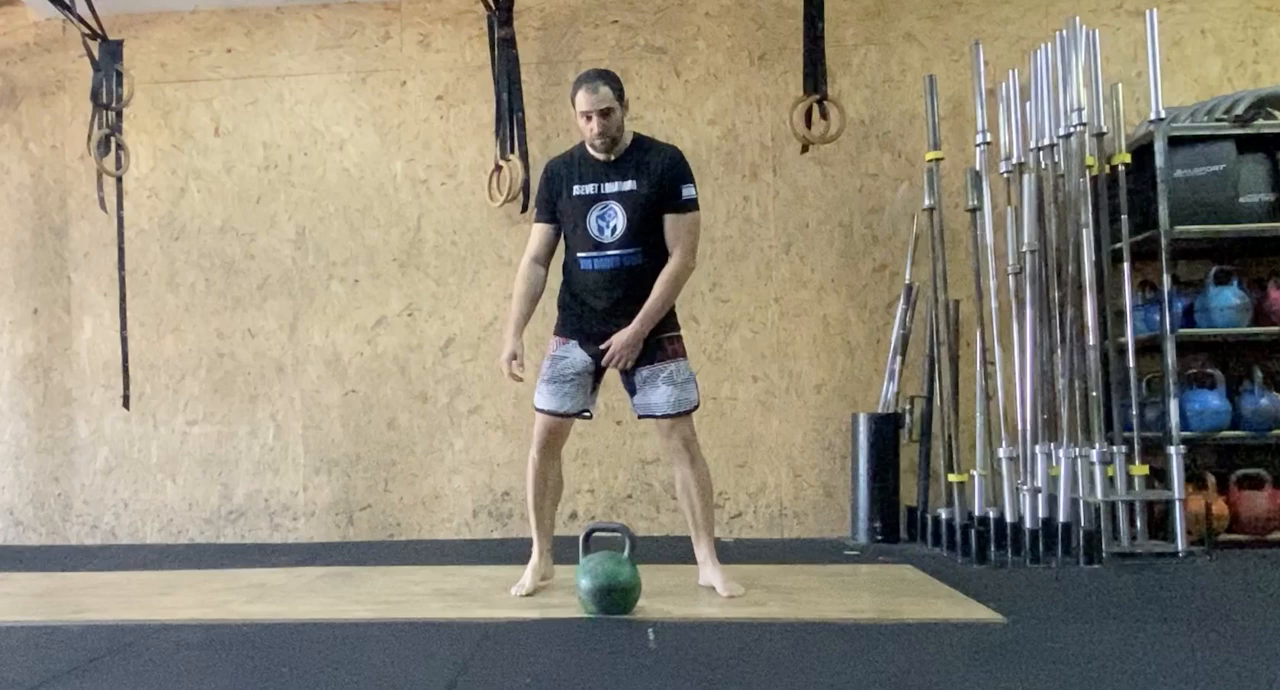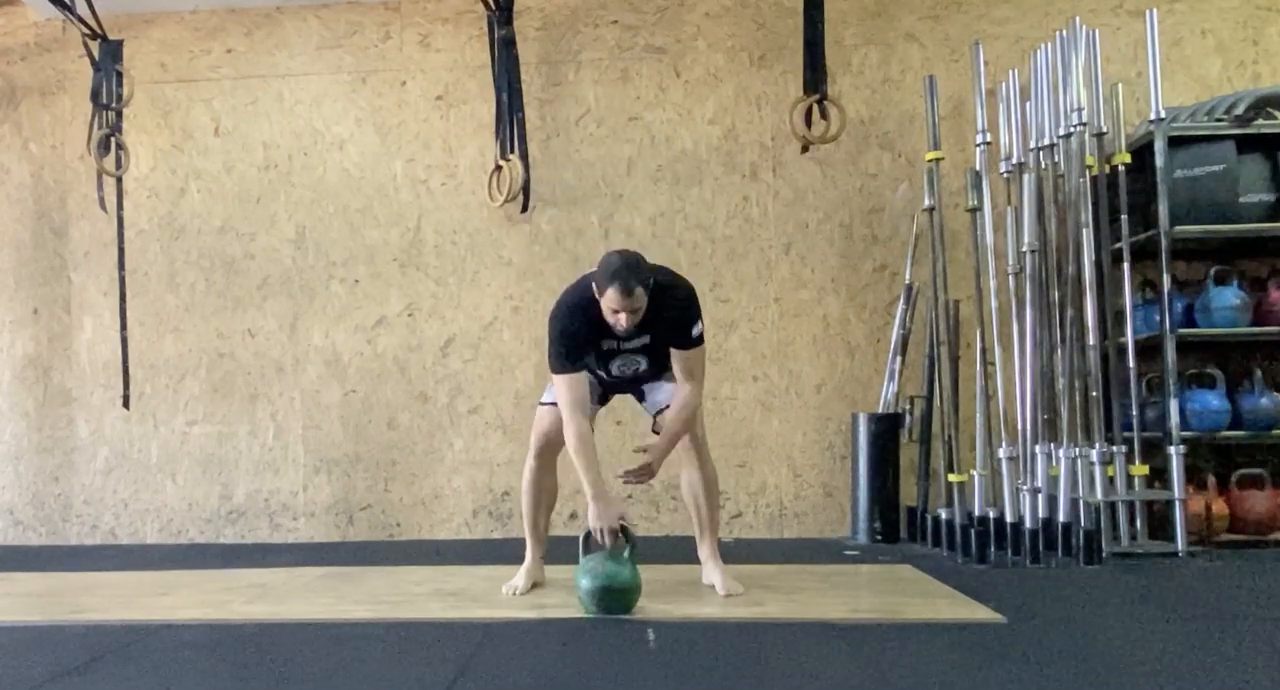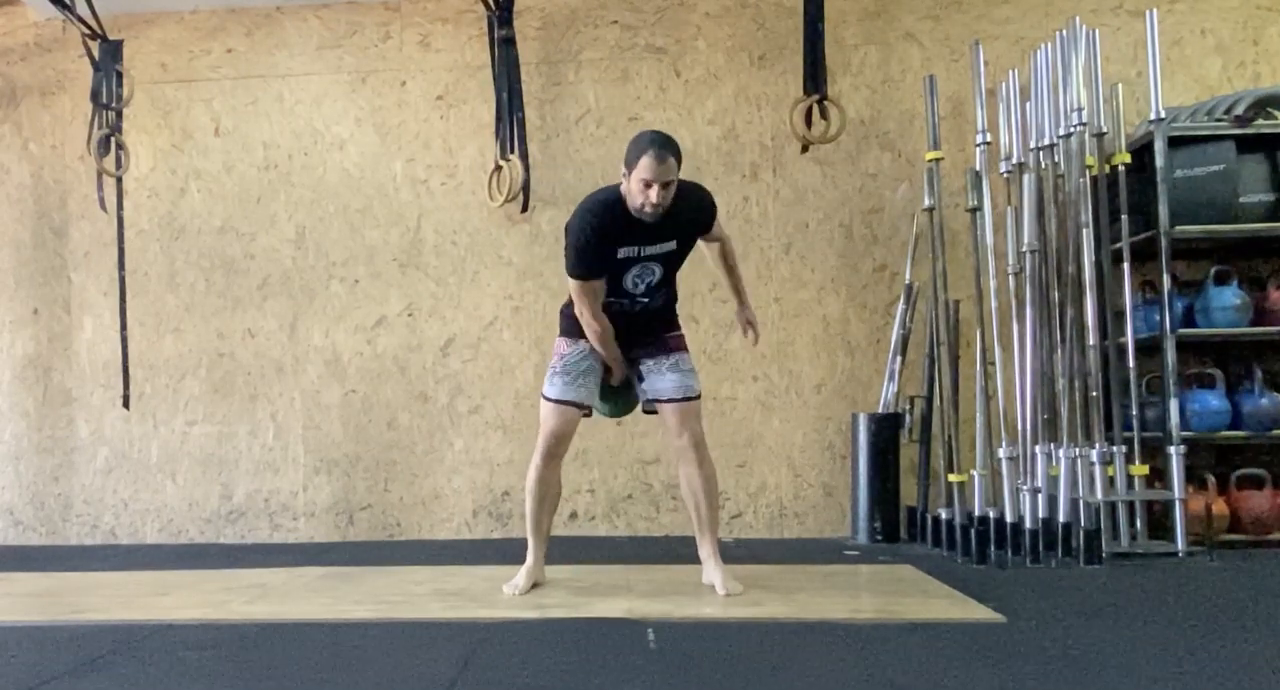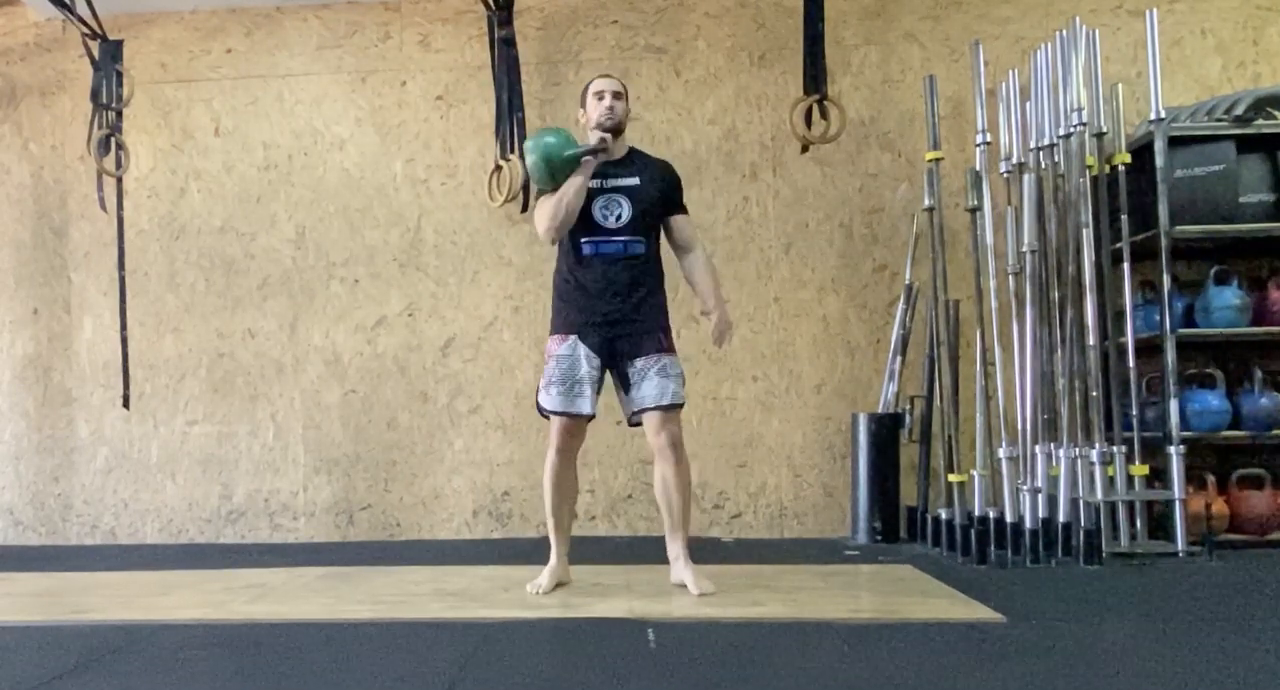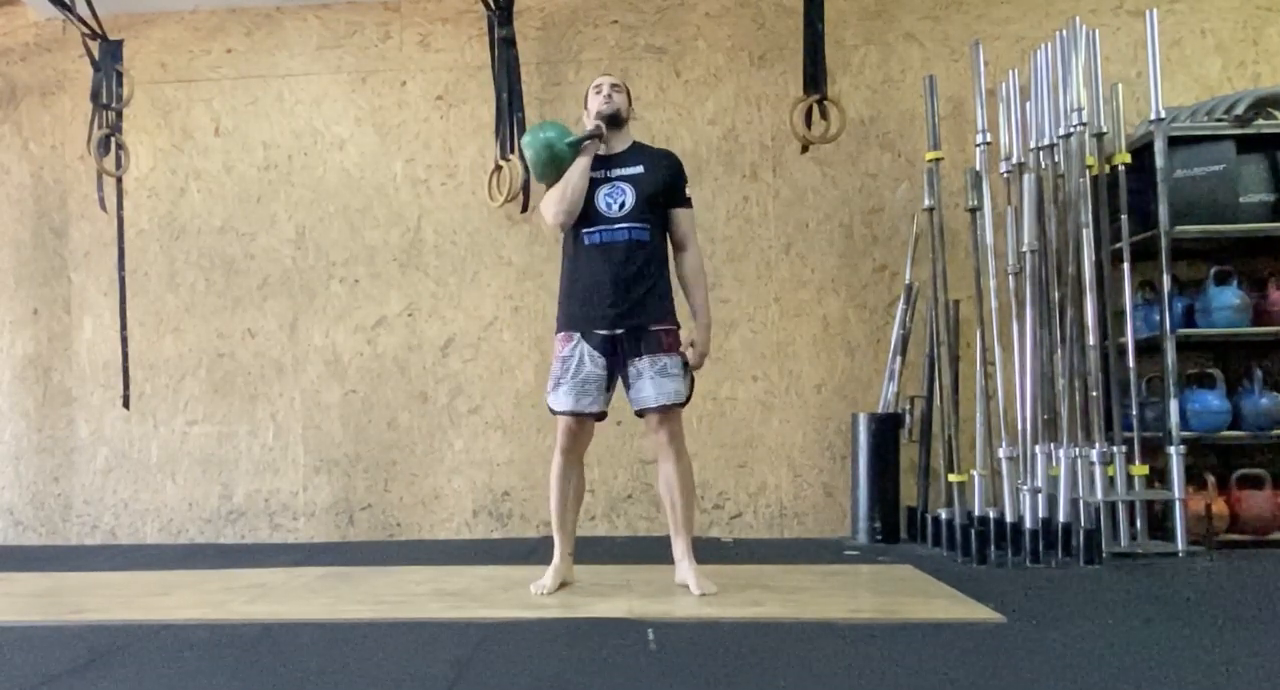
dt=1s
person 1, frame 1
left shoulder: (665, 163)
right shoulder: (558, 173)
left elbow: (683, 255)
right elbow: (536, 259)
left wrist: (638, 331)
right wrist: (514, 332)
left hip: (651, 329)
right hip: (576, 331)
left knee: (680, 439)
right knee: (545, 437)
left ankle: (708, 561)
right ankle: (540, 557)
person 1, frame 2
left shoulder: (677, 296)
right shoulder: (569, 312)
left elbow: (691, 385)
right elbow: (574, 415)
left wrist: (660, 452)
right wrist: (598, 497)
left hip: (657, 368)
right hip: (590, 371)
left knee: (694, 439)
right knee: (542, 443)
left ankle: (711, 561)
right ankle: (533, 562)
person 1, frame 3
left shoulder: (695, 203)
right shoulder: (591, 220)
left elbow: (720, 241)
right elbow: (589, 310)
left wrist: (743, 304)
right wrist: (615, 363)
left hip: (657, 331)
right hip: (588, 333)
left knee: (690, 438)
right knee: (550, 444)
left ankle: (712, 562)
right ankle: (533, 563)
person 1, frame 4
left shoulder: (658, 174)
right shoulder: (563, 170)
left elbow: (688, 248)
right elbow: (550, 229)
left wrist: (715, 302)
right wrist: (588, 162)
left hip: (645, 327)
right hip: (577, 327)
left knee: (667, 437)
right knee: (563, 439)
left ankle: (680, 559)
right ankle: (558, 560)
person 1, frame 5
left shoulder: (662, 164)
right shoulder: (570, 163)
left elbow: (687, 248)
right elbow: (558, 216)
left wrist: (702, 321)
right wrist: (588, 149)
left hip: (651, 323)
right hip: (583, 323)
left knee: (668, 434)
right knee: (569, 439)
left ankle: (685, 560)
right ankle: (562, 560)
